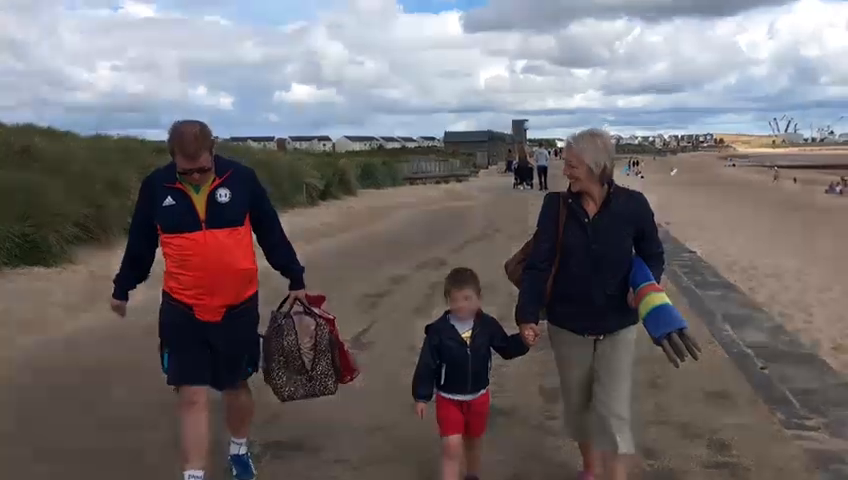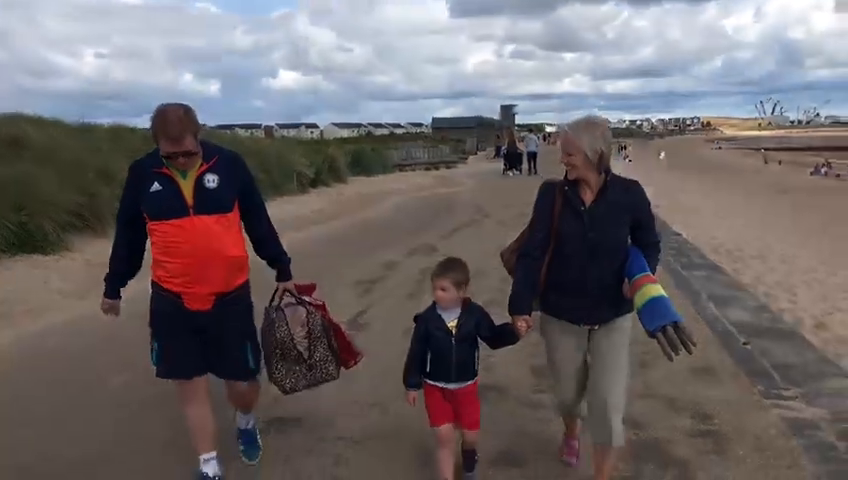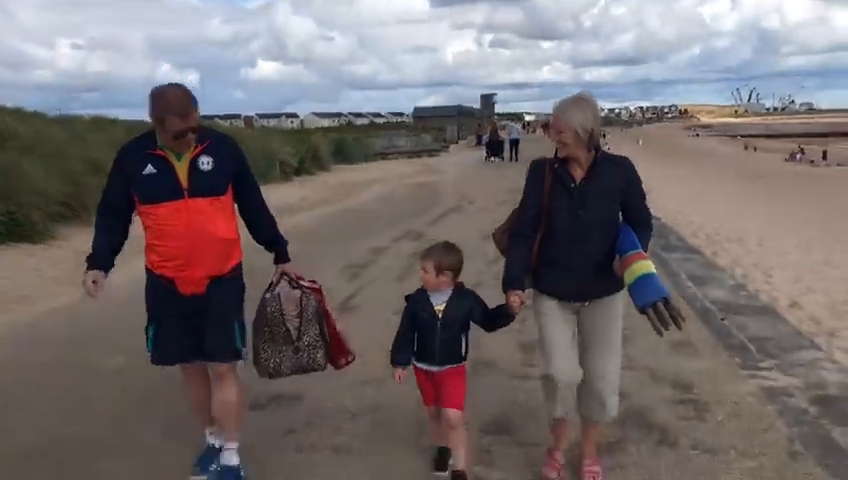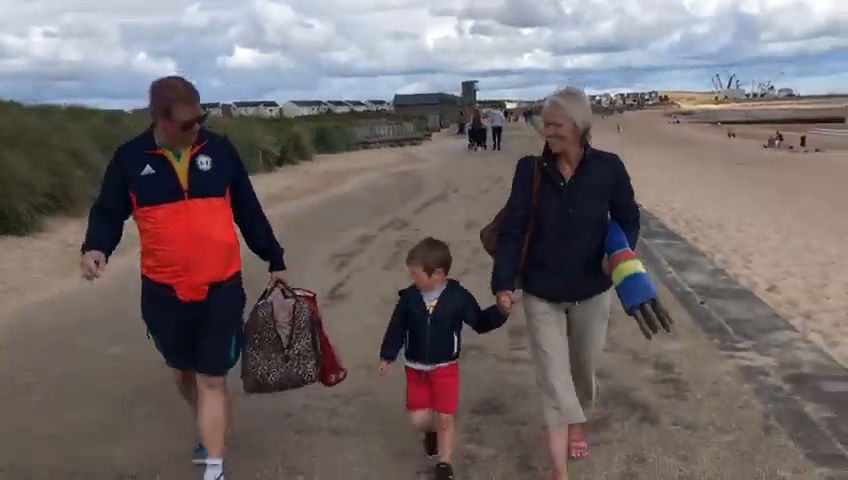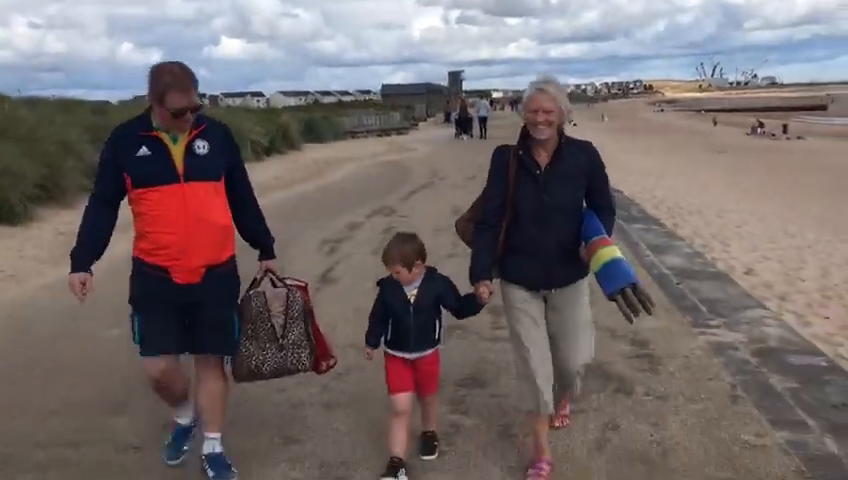
dt=0.2s
person 1, frame 1
left shoulder: (242, 180)
right shoulder: (156, 187)
left elbow: (271, 234)
right elbow: (141, 243)
left wrist: (296, 279)
right wrist: (122, 288)
left hip: (237, 307)
right hip: (181, 311)
left knee: (236, 386)
right knee: (191, 396)
left ankle: (239, 450)
person 1, frame 2
left shoulder: (230, 165)
right shoulder: (142, 174)
left elbow: (258, 223)
right elbow: (129, 236)
left wrist: (282, 270)
right wrist: (114, 287)
left hip: (229, 296)
right hip: (172, 301)
left knee: (243, 382)
right knee: (190, 387)
left ankle: (246, 420)
person 1, frame 3
left shoulder: (223, 149)
right shoulder: (133, 158)
left elbow: (253, 206)
right elbow: (112, 216)
left wrist: (279, 253)
right wrist: (98, 262)
left hip: (222, 281)
right hip: (167, 285)
left knee: (224, 369)
right knee: (191, 367)
right ankle: (213, 440)
person 1, frame 4
left shoulder: (220, 151)
right shoulder: (130, 159)
left elbow: (248, 211)
right elbow: (108, 213)
left wrist: (275, 260)
right wrist: (94, 247)
left hip: (221, 288)
right hip: (163, 291)
left knee: (212, 380)
right knee: (185, 372)
right ankle: (208, 430)
person 1, frame 5
left shoulder: (217, 136)
right shoulder: (125, 142)
left elbow: (242, 199)
right elbow: (103, 204)
left wrist: (265, 249)
right wrist: (83, 260)
left hip: (215, 272)
right hip: (154, 274)
left knee: (209, 361)
right knee: (159, 368)
right ankle: (184, 414)
person 2, frame 1
left shoulder: (633, 205)
right shoulder: (556, 206)
left elbow: (652, 256)
right elbow: (537, 264)
right wrist: (527, 316)
left hip: (618, 326)
right hip: (567, 325)
left knee: (612, 410)
right knee: (578, 403)
person 2, frame 2
left shoulder: (629, 194)
right shoulder: (551, 195)
left elbow: (649, 245)
right elbow: (531, 254)
right wrist: (520, 306)
left hip: (613, 315)
right hip: (561, 314)
left knee: (608, 402)
right knee: (568, 391)
right ankle: (570, 431)
person 2, frame 3
left shoulder: (619, 171)
right shoulder: (542, 172)
left elbow: (640, 223)
right elbow: (523, 231)
right wrist: (514, 283)
left hip: (604, 293)
right hip: (552, 293)
left knee: (601, 378)
right knee: (560, 375)
right ankle: (557, 439)
person 2, frame 4
left shoulder: (608, 168)
right shoulder: (530, 170)
left elbow: (628, 220)
right elbow: (512, 230)
right wrist: (503, 283)
left hip: (592, 290)
right hip: (541, 293)
left knee: (584, 368)
right knee: (553, 379)
left ankle: (576, 425)
person 2, frame 5
left shoulder: (584, 156)
right shoulder: (506, 159)
left elbow: (603, 208)
right elbow: (489, 219)
right wrist: (481, 273)
left hip: (569, 278)
right hip: (519, 280)
left knee: (572, 357)
right knee: (533, 365)
left ankle: (562, 397)
person 3, frame 1
left shoulder: (488, 326)
right shoulder: (438, 331)
left elbow: (506, 349)
right elbow: (426, 365)
right wrist: (421, 397)
left hip: (478, 397)
right hip: (448, 399)
left knee: (473, 443)
right knee: (452, 448)
person 3, frame 2
left shoulder: (475, 314)
right shoulder: (426, 320)
left elbow: (494, 338)
right elbow: (416, 354)
left wrist: (514, 330)
right wrist: (412, 385)
left hip: (466, 387)
right hip: (435, 387)
left knee: (470, 434)
right knee: (444, 437)
left ankle: (469, 449)
person 3, frame 3
left shoulder: (466, 299)
right shoulder: (416, 301)
left elbow: (488, 321)
right elbow: (405, 333)
left wrist: (509, 310)
right wrist: (399, 363)
left hip: (453, 369)
right hip: (424, 369)
left knee: (452, 419)
right knee: (434, 414)
right ankle: (442, 448)
person 3, frame 4
left shoulder: (458, 297)
right shoulder: (409, 297)
left elbow: (480, 322)
right elbow: (397, 328)
left wrist: (500, 310)
right wrist: (387, 356)
left hip: (445, 368)
right hip: (415, 368)
left knee: (444, 419)
right knee: (419, 420)
right ankle: (432, 432)
person 3, frame 5
left shoulder: (438, 284)
right shoulder: (388, 288)
left elbow: (459, 308)
right elbow: (378, 317)
left wrist: (479, 297)
right wrist: (372, 343)
left hip: (427, 355)
right hip: (396, 356)
left knee: (428, 400)
right knee: (400, 408)
left ankle: (429, 433)
